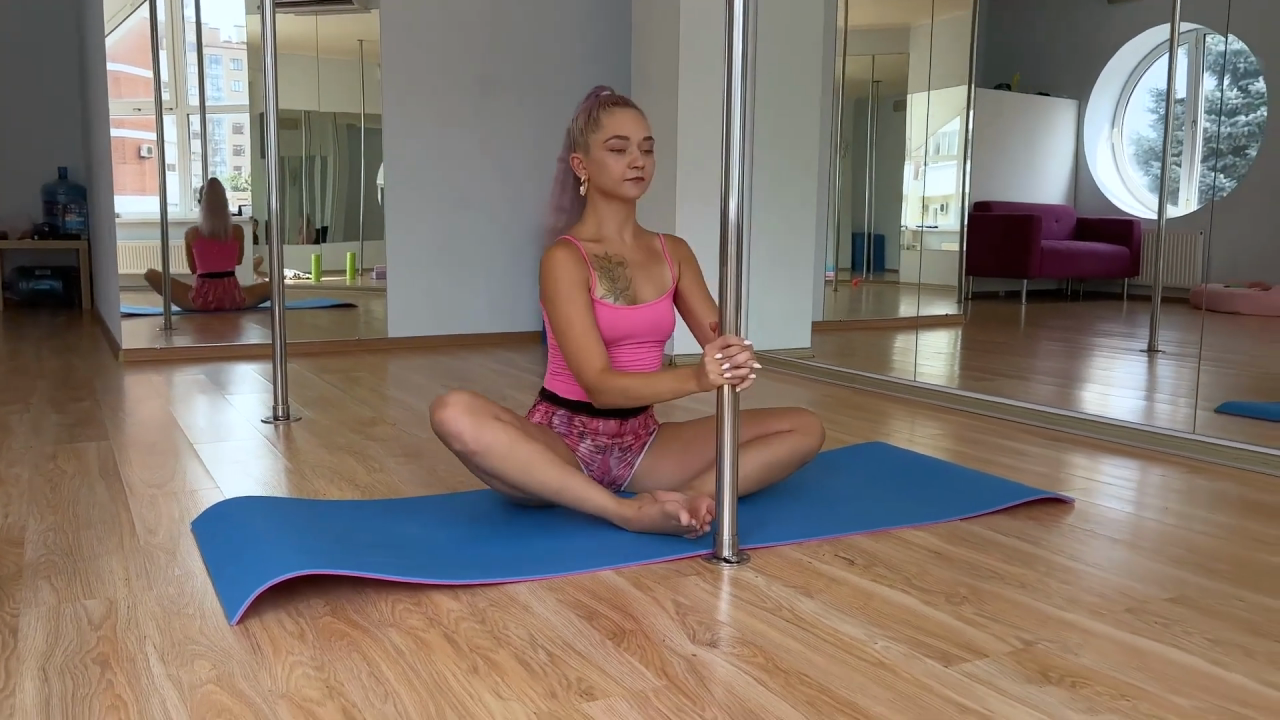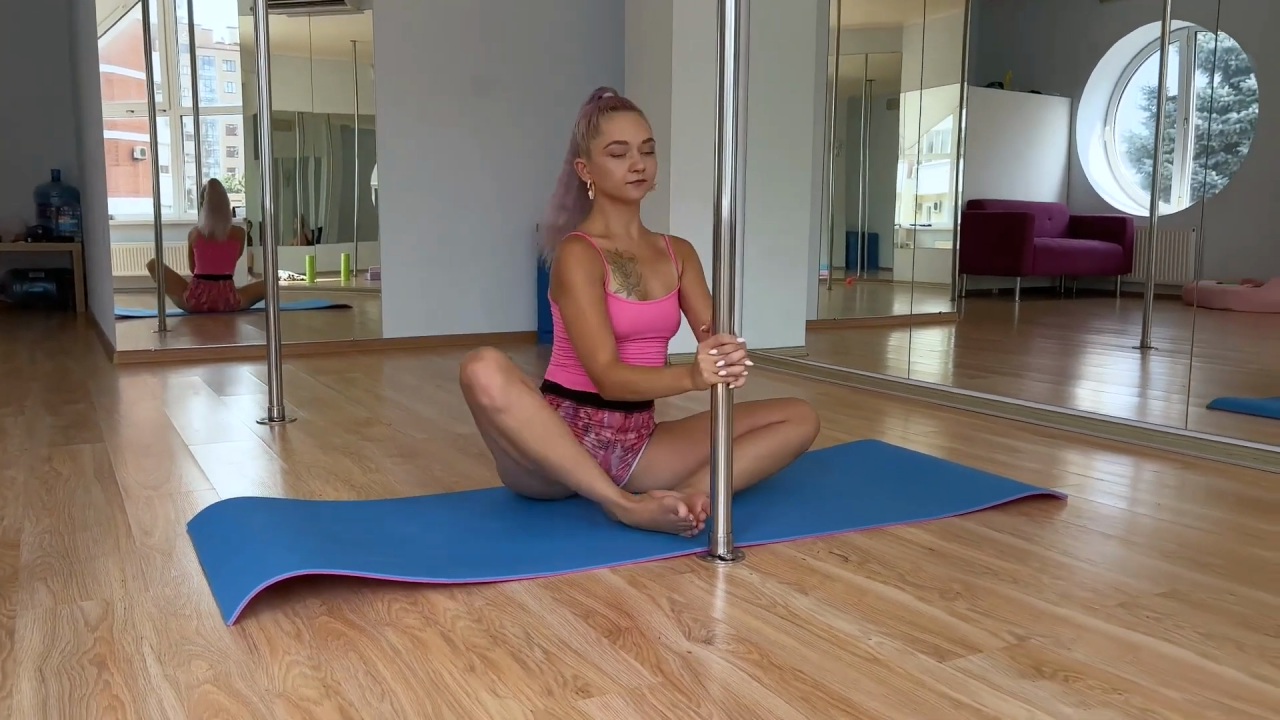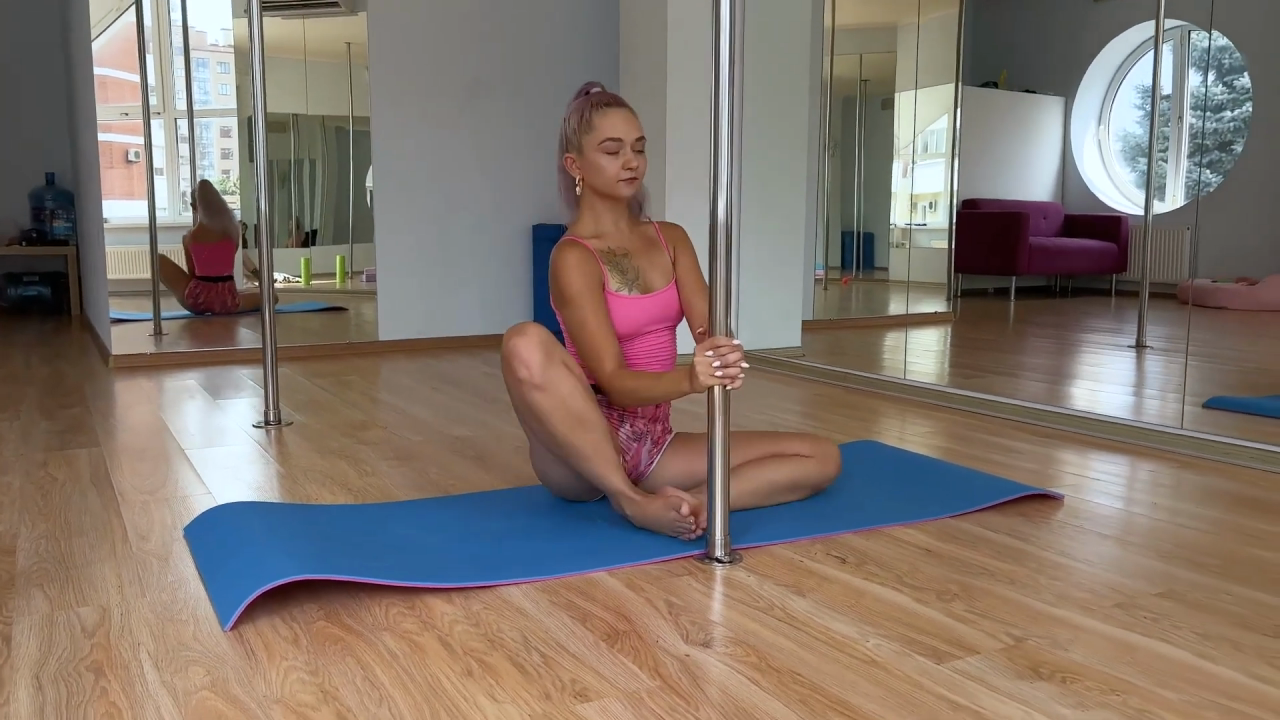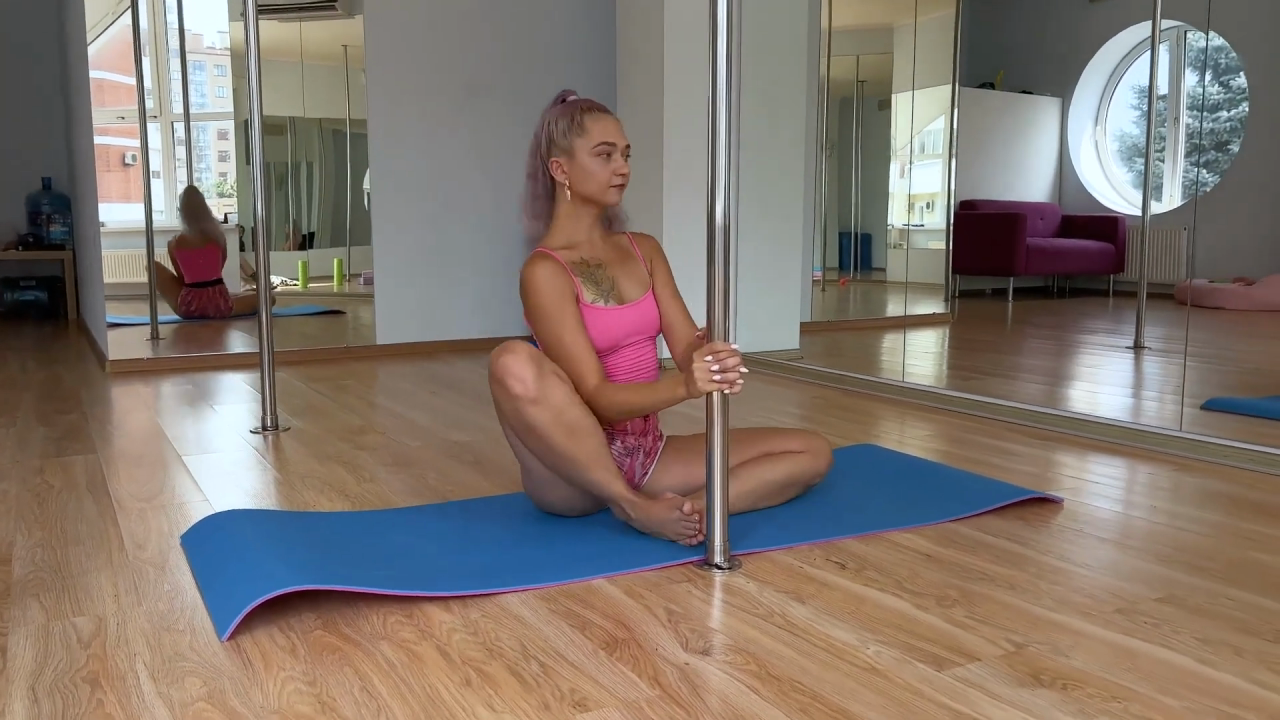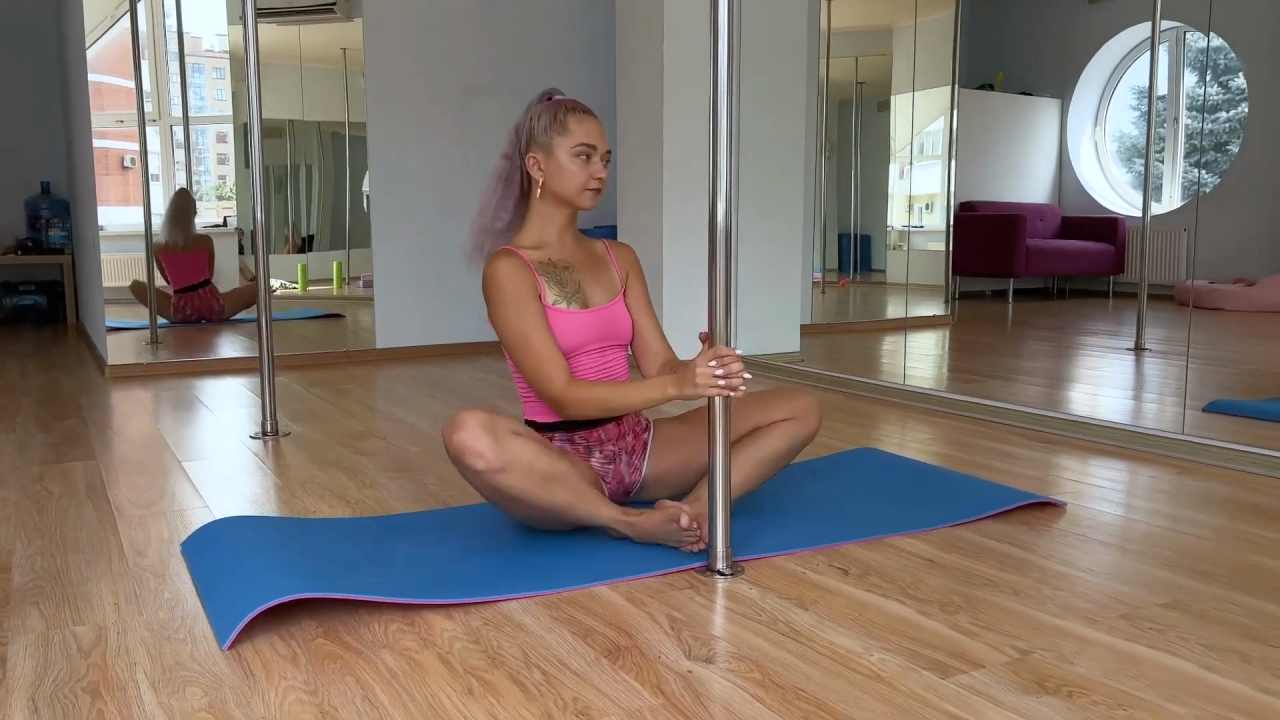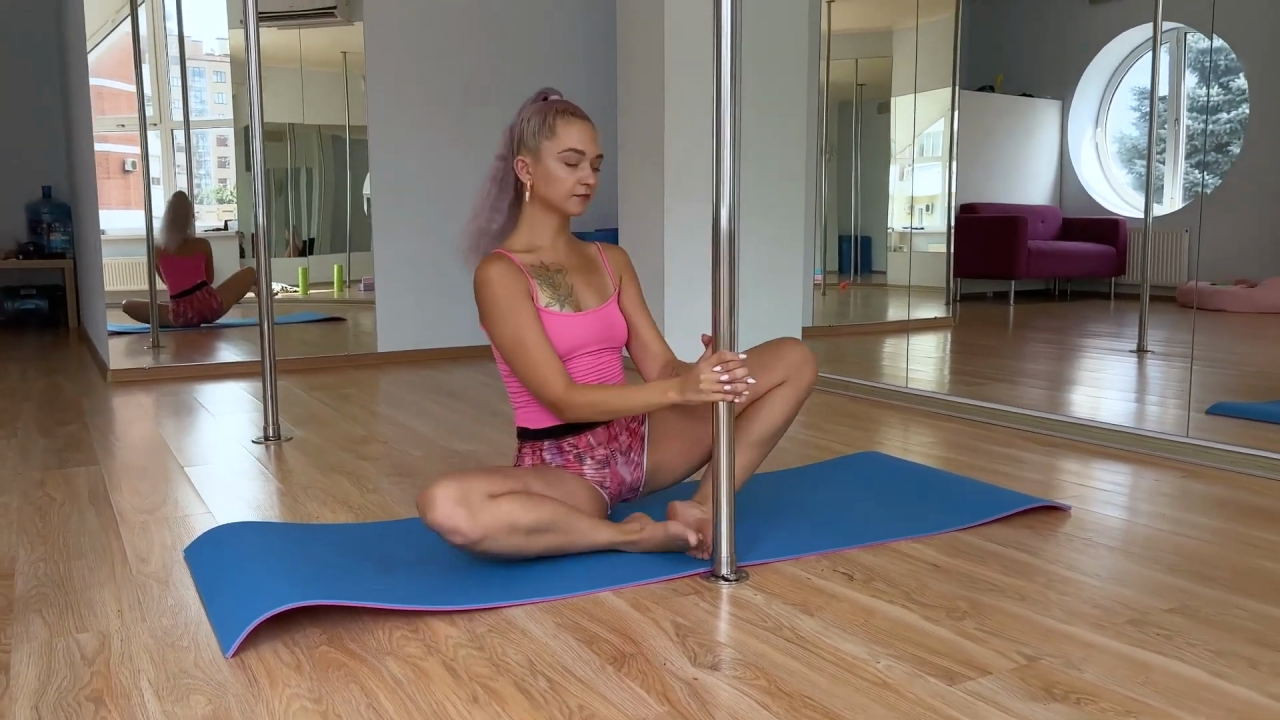
dt=0.2s
person 1, frame 1
left shoulder: (674, 252)
right shoulder: (565, 258)
left elbow: (720, 347)
right elbow: (599, 384)
left wrist: (734, 360)
right wrist: (695, 377)
left hip: (640, 442)
right hip: (563, 442)
left knee: (805, 429)
right knee: (453, 413)
right ankle: (627, 510)
person 1, frame 2
left shoulder: (678, 253)
right shoulder: (578, 254)
left elbow: (715, 342)
right elbow: (607, 375)
left wrist: (727, 358)
right wrist: (689, 376)
left hip: (639, 443)
right hip: (564, 440)
left knee: (800, 419)
right knee: (484, 369)
left ankle: (687, 495)
right ankle: (625, 504)
person 1, frame 3
left shoulder: (671, 239)
right shoulder: (573, 258)
left elbow: (709, 330)
right elbow: (613, 381)
left wrist: (719, 355)
right wrist: (687, 380)
left hip: (654, 441)
right hip: (584, 448)
left knee: (823, 459)
right knee: (525, 343)
left ankle: (686, 501)
right ankle: (632, 498)
person 1, frame 4
left shoulder: (644, 250)
right shoulder: (545, 271)
left elbow: (686, 346)
right elbow: (597, 397)
left wrist: (713, 360)
right wrist: (683, 385)
left hip: (646, 450)
right hip: (574, 470)
left knee: (814, 453)
right knee: (513, 362)
left ankle: (691, 507)
right ankle: (635, 506)
person 1, frame 5
left shoulder: (619, 258)
right shoulder: (508, 269)
left elbow: (660, 363)
right elbow: (563, 396)
left wrist: (704, 370)
right wrist: (678, 386)
left hip: (635, 447)
right hip: (563, 467)
left knee: (800, 409)
right knee: (467, 436)
left ankle: (692, 508)
right ankle: (630, 520)
person 1, frame 6
left shoulder: (612, 261)
right shoulder: (499, 273)
left elbow: (660, 366)
right elbow: (562, 399)
left wrist: (705, 374)
right wrist: (680, 390)
left hip: (637, 447)
right hip: (561, 472)
left knee: (794, 359)
right knee: (445, 507)
left ankle: (702, 508)
right ankle: (627, 534)
